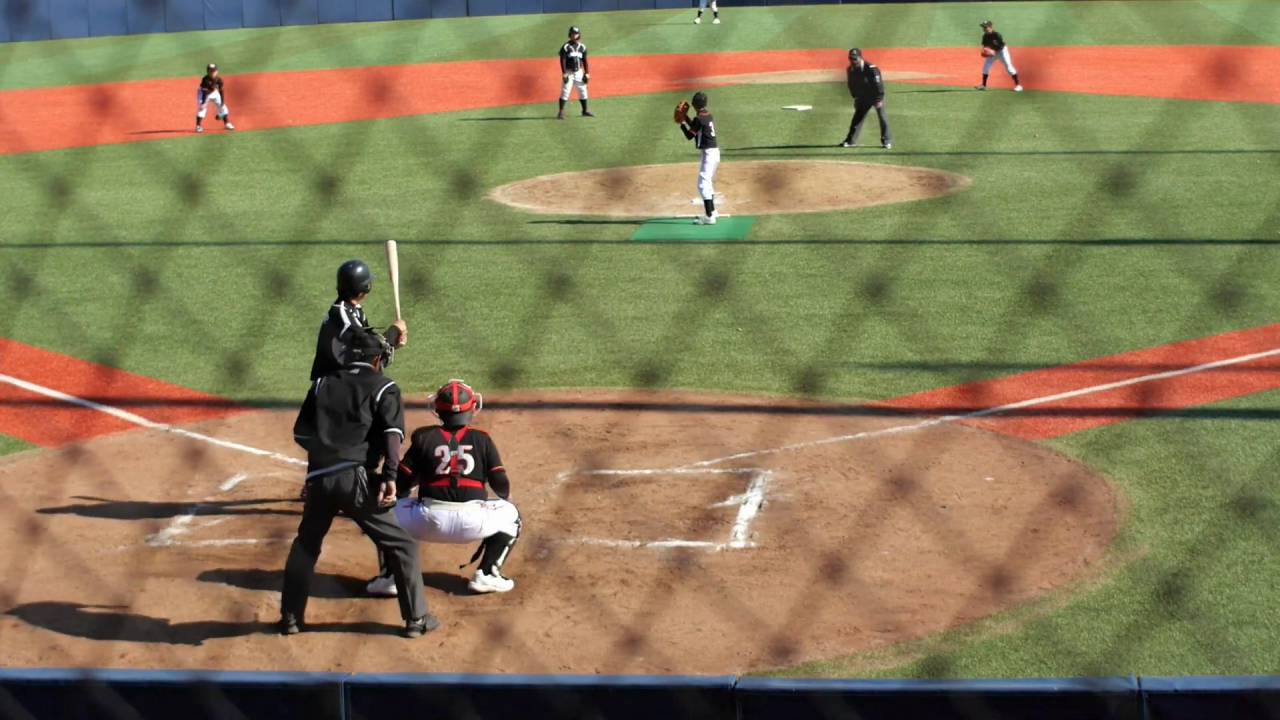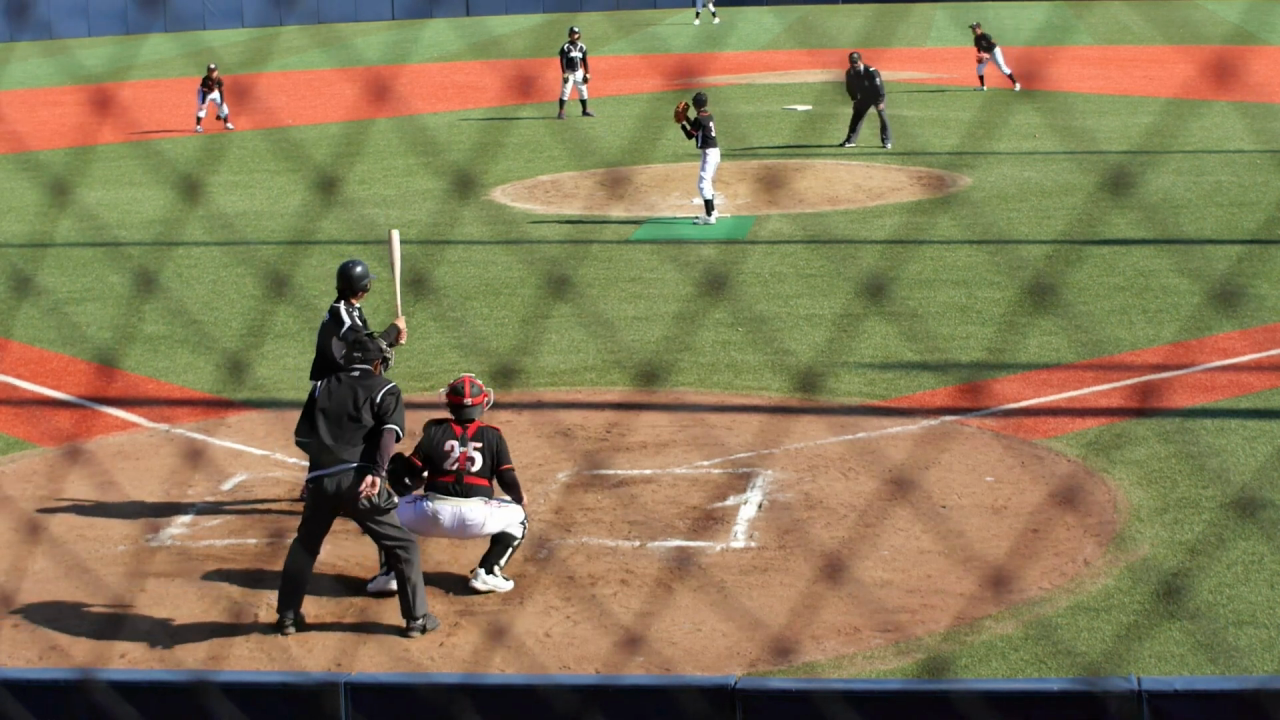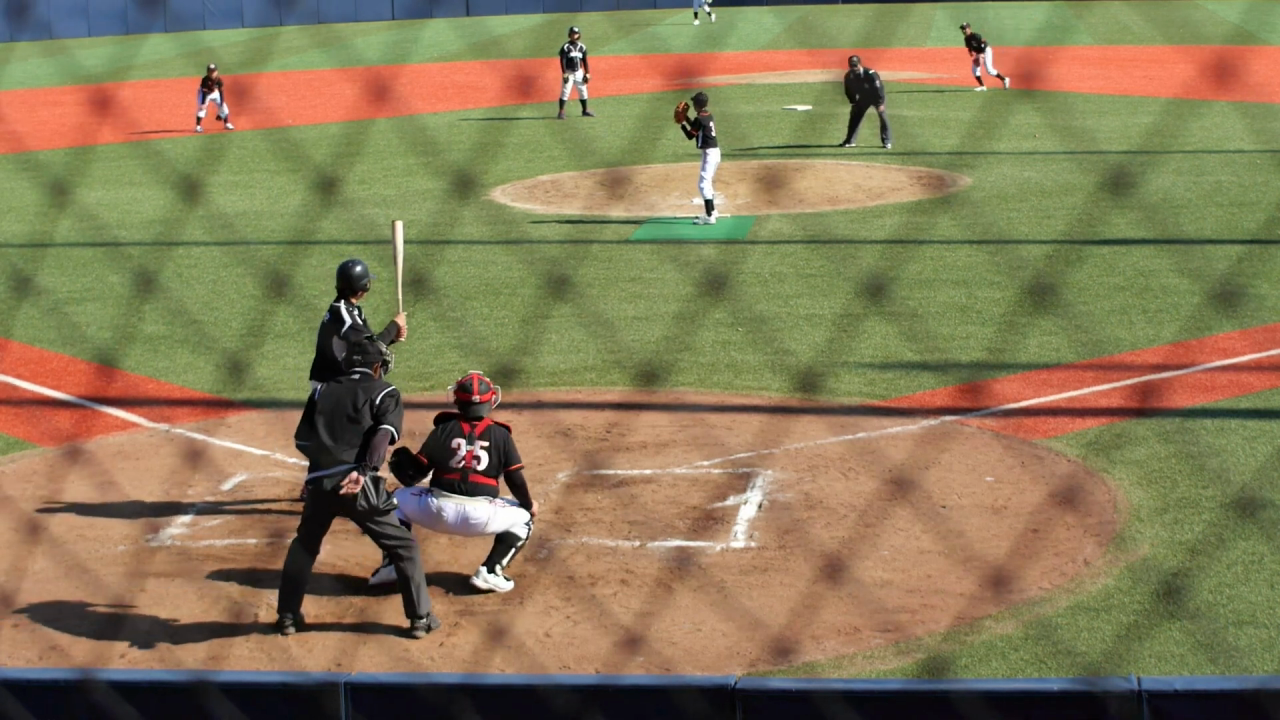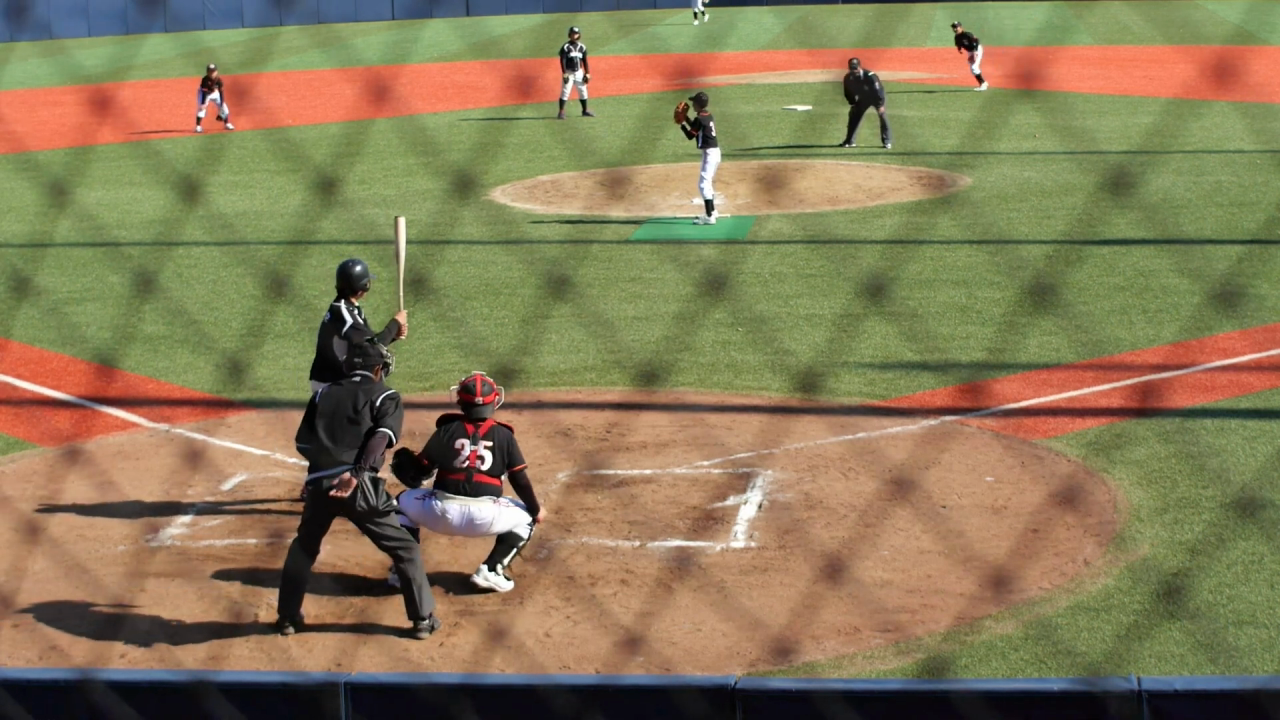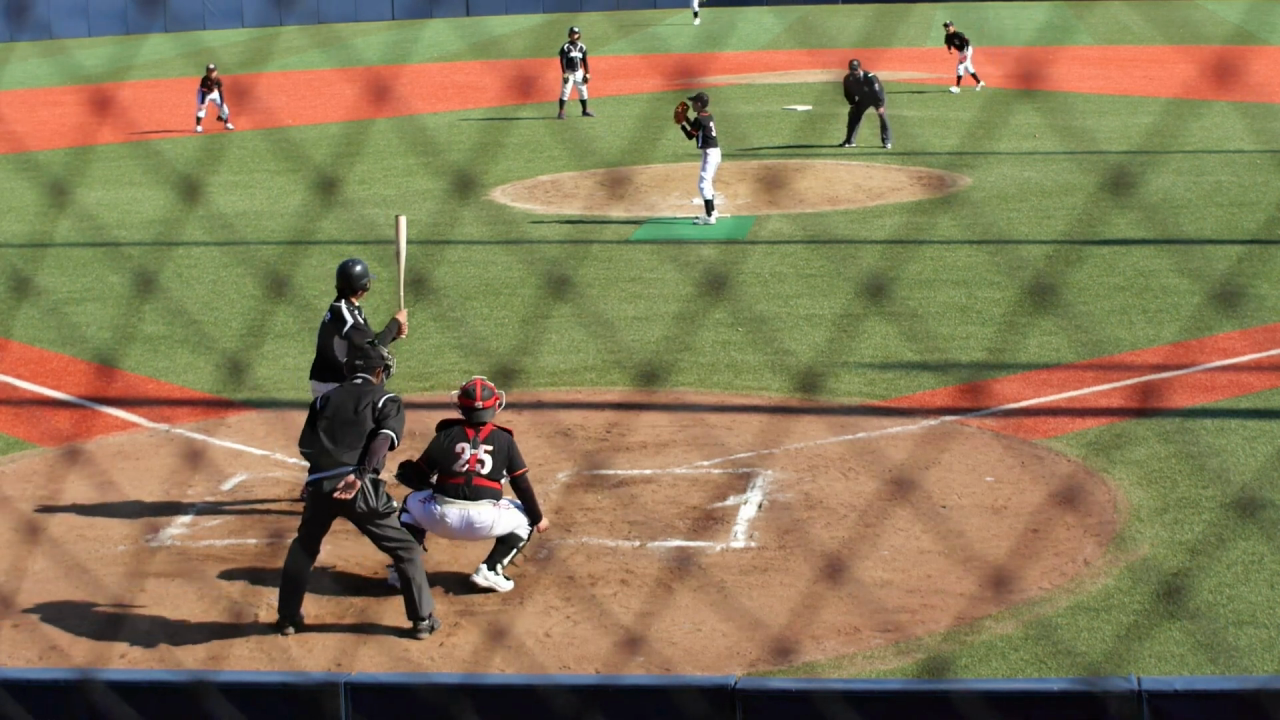
dt=0.1s
person 1, frame 1
left shoulder: (322, 384)
right shoulder: (383, 387)
left elbow: (301, 434)
right elbow: (392, 433)
right wrist: (391, 476)
left hip: (319, 479)
right hip: (357, 478)
left knee: (305, 545)
right knee: (400, 545)
left ankle: (291, 617)
right ankle: (416, 619)
person 1, frame 2
left shoulder: (323, 387)
right shoulder: (385, 389)
left elbow: (302, 437)
right elbow: (389, 432)
right wrist: (376, 473)
left hip: (321, 481)
right hip: (359, 480)
left knee: (304, 545)
right knee: (403, 546)
left ankle: (288, 616)
right ankle: (417, 618)
person 1, frame 3
left shoulder: (323, 391)
right shoulder: (385, 392)
left elbow: (302, 441)
right elbow: (384, 433)
right wrist: (362, 471)
left hip: (320, 482)
right hip: (359, 482)
left knee: (304, 545)
right knee: (403, 546)
left ankle: (288, 616)
right ankle: (420, 618)
person 1, frame 4
left shoulder: (324, 394)
right shoulder: (385, 396)
left elbow: (303, 444)
right elbow: (381, 437)
right wrist: (356, 472)
left hip: (319, 484)
right hip: (358, 485)
left knee: (304, 547)
right knee: (405, 548)
left ankle: (288, 617)
right ankle: (423, 619)
person 1, frame 5
left shoulder: (326, 398)
right shoulder: (386, 399)
left elbow: (306, 448)
right elbow: (383, 439)
right wrist: (359, 475)
left hip: (319, 485)
right hip: (360, 486)
left knee: (303, 547)
right knee: (405, 548)
left ankle: (288, 617)
right ankle: (422, 620)
person 2, frame 1
left shoulder: (424, 438)
right shoulder: (482, 439)
left elbow: (401, 481)
right elbow: (500, 483)
right wrist: (504, 495)
left hip: (430, 520)
right hip: (471, 520)
right knee: (510, 515)
left ankle: (392, 575)
right ankle: (487, 574)
person 2, frame 2
left shoulder: (436, 432)
right shoulder: (493, 436)
left elbow: (410, 472)
right elbow: (507, 479)
right wrist: (520, 499)
left hip: (433, 514)
right hip: (475, 516)
right knee: (518, 516)
left ankle: (391, 574)
right ankle: (488, 574)
person 2, frame 3
left shoulder: (444, 429)
right shoulder: (501, 434)
left elbow: (417, 470)
right elbow: (516, 480)
left wrist: (400, 461)
right wrist: (529, 504)
left hip: (439, 510)
right hip: (479, 514)
left knee: (398, 500)
right knee: (523, 518)
left ankle: (393, 565)
right ankle: (489, 572)
person 2, frame 4
left shoulder: (446, 430)
right shoulder: (503, 435)
left elbow: (419, 469)
right elbow: (520, 480)
left wrist: (404, 463)
right wrist: (536, 510)
left hip: (442, 512)
right hip: (484, 516)
left knee: (405, 501)
right knee: (525, 519)
right ankle: (490, 570)
person 2, frame 5
left shoulder: (447, 434)
right shoulder: (504, 439)
left elbow: (419, 475)
right elbow: (521, 484)
right wrist: (538, 518)
left hip: (443, 516)
right hip: (484, 519)
left knee: (412, 502)
right knee: (525, 519)
right ankle: (490, 570)
